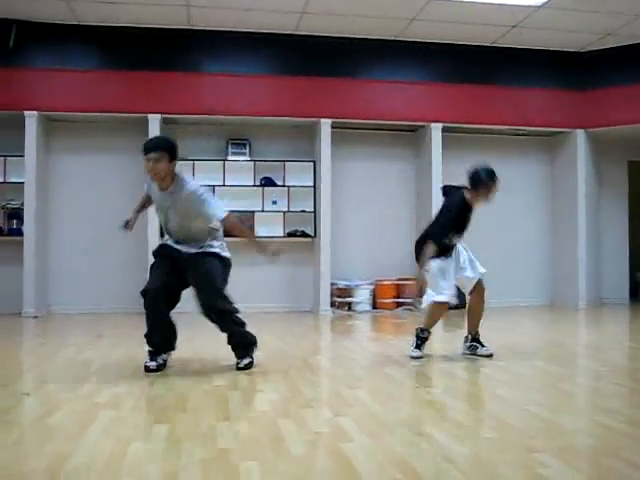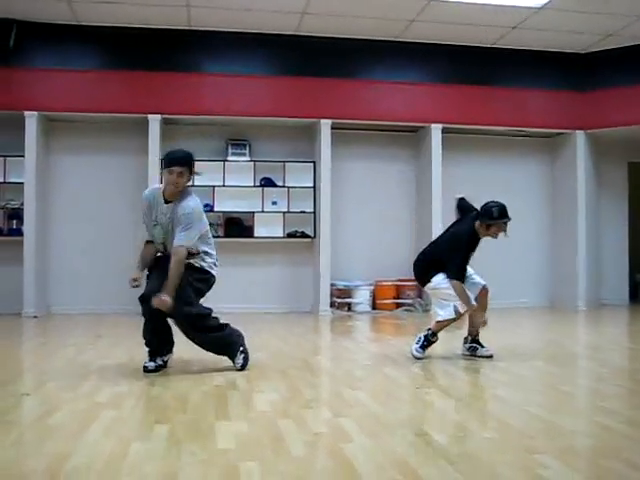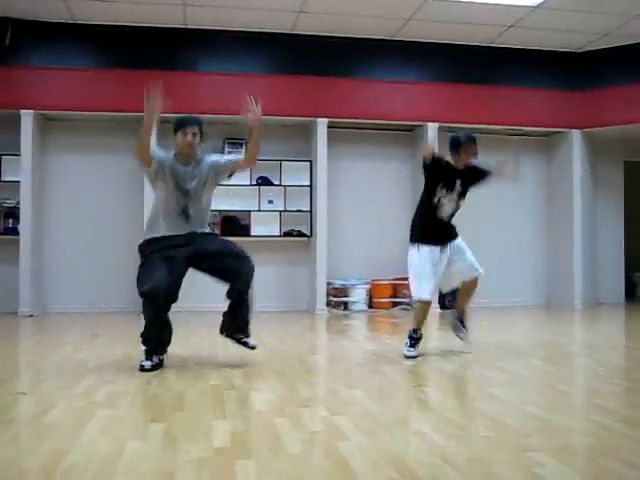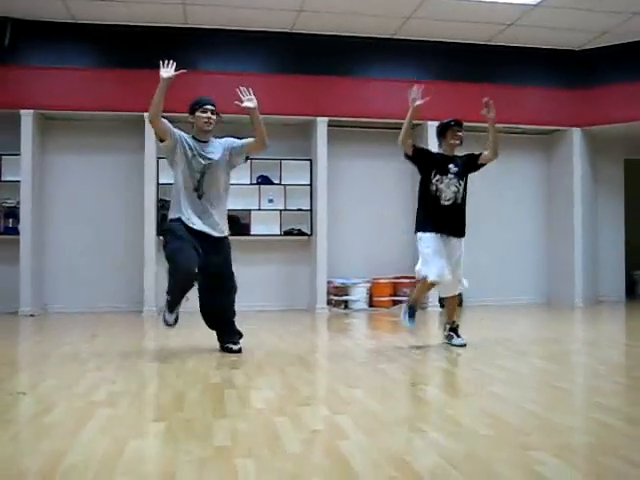
dt=0.3s
person 1, frame 1
left shoulder: (191, 192)
right shoulder: (154, 179)
left elbow: (225, 220)
left wrist: (256, 243)
right wrist: (136, 214)
left hip: (206, 251)
right hip: (173, 249)
left knee: (213, 301)
right knee: (153, 294)
left ankle: (245, 348)
right ankle: (160, 350)
person 1, frame 2
left shoulder: (190, 208)
right shoulder: (150, 197)
left elbow: (180, 252)
right elbow: (150, 241)
left wrist: (168, 292)
right wrist: (139, 271)
left hip: (196, 264)
right hip: (164, 260)
left knee: (180, 307)
right knee: (151, 300)
left ankle: (233, 343)
right ankle: (159, 352)
person 1, frame 3
left shoulder: (211, 165)
right shoulder: (160, 162)
left elbow: (248, 162)
right elbow: (142, 154)
left wrist: (254, 128)
right wrist: (150, 117)
left hip: (198, 237)
right hip: (162, 240)
left knee: (241, 266)
right knee: (155, 290)
left ankle: (236, 326)
right ankle: (154, 351)
person 1, frame 4
left shoulder: (226, 147)
right shoulder: (178, 143)
left elbow: (261, 144)
right elbow: (154, 119)
left wrist: (254, 112)
right wrist: (164, 82)
left hip: (216, 230)
right hip: (182, 225)
left knee: (222, 287)
right knee: (184, 270)
left ankle: (228, 335)
right ankle: (173, 301)
person 2, frame 1
left shoulder: (461, 194)
right shoulder: (455, 210)
left elbow: (445, 189)
right elbow: (432, 242)
right wrist: (421, 273)
left hip: (452, 247)
right hip: (434, 254)
left knee: (477, 285)
right knee: (442, 298)
left ankle: (472, 340)
right ankle: (420, 337)
person 2, frame 2
left shoulder: (473, 216)
right shoulder: (462, 239)
left elbow: (460, 201)
right elbow: (456, 282)
right wrist: (476, 312)
right hip: (429, 270)
left knee: (482, 290)
right knee: (460, 306)
left ankle: (471, 342)
right ankle: (426, 338)
person 2, frame 3
left shoulder: (470, 172)
right shoulder: (439, 168)
left elbow: (491, 171)
right elbow: (427, 155)
right wrist: (430, 153)
left hip: (449, 237)
right hip: (424, 239)
left knee: (472, 275)
right knee: (425, 293)
left ankle: (459, 317)
right ankle: (414, 337)
person 2, frame 4
left shoulder: (465, 162)
right shoulder: (428, 158)
left elbow: (492, 154)
right elbow: (404, 144)
left wrist: (491, 124)
right wrist: (412, 111)
left hip: (456, 232)
right hip: (429, 230)
left knee: (453, 284)
right knee: (436, 274)
left ankle: (450, 330)
right ankle: (411, 305)
